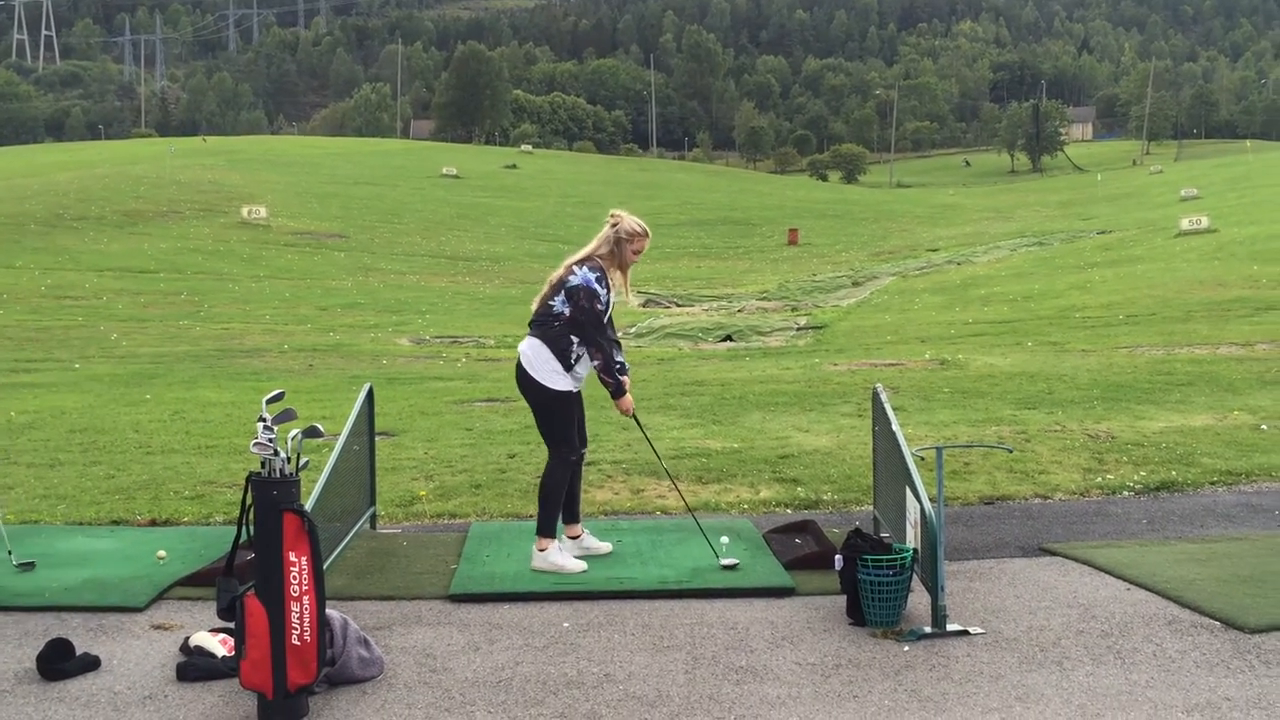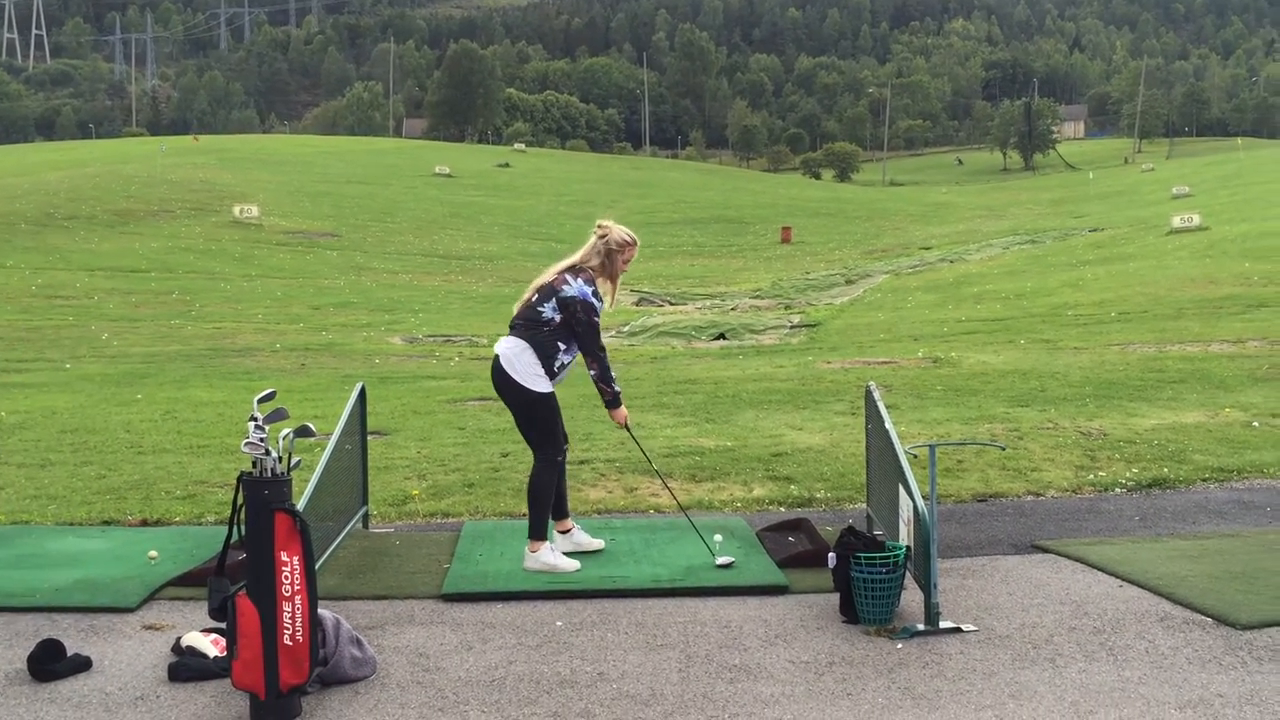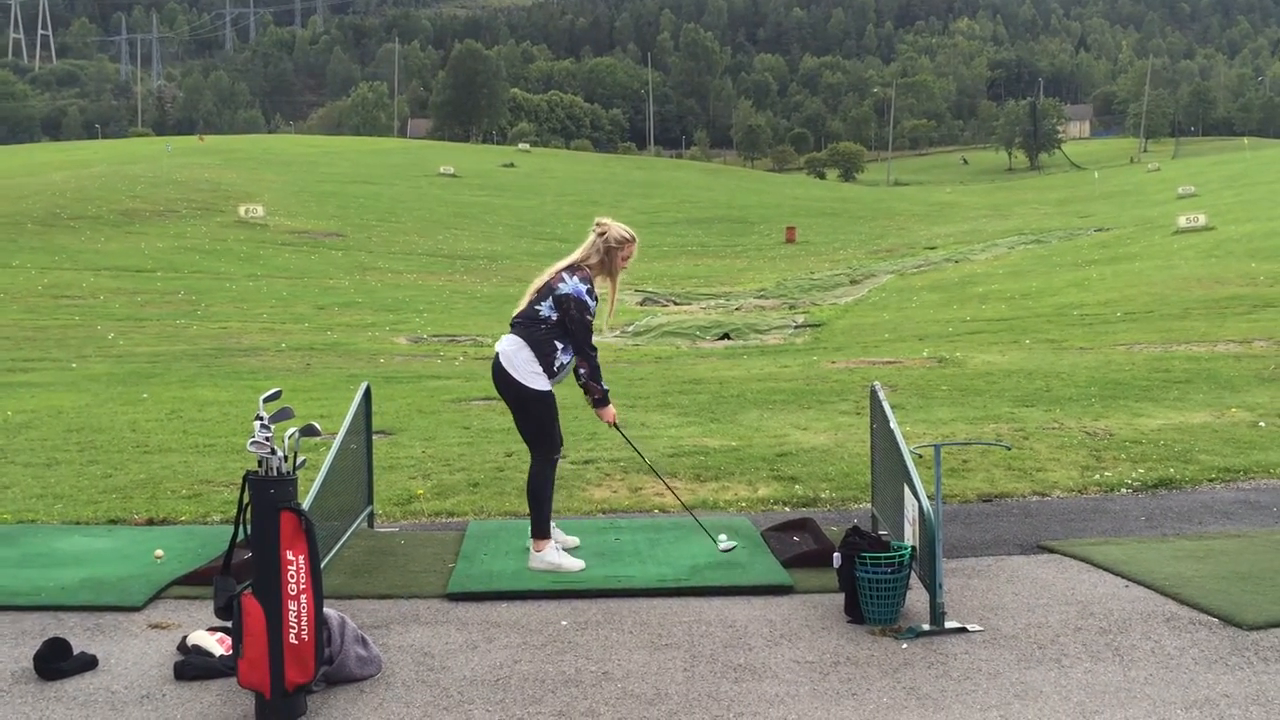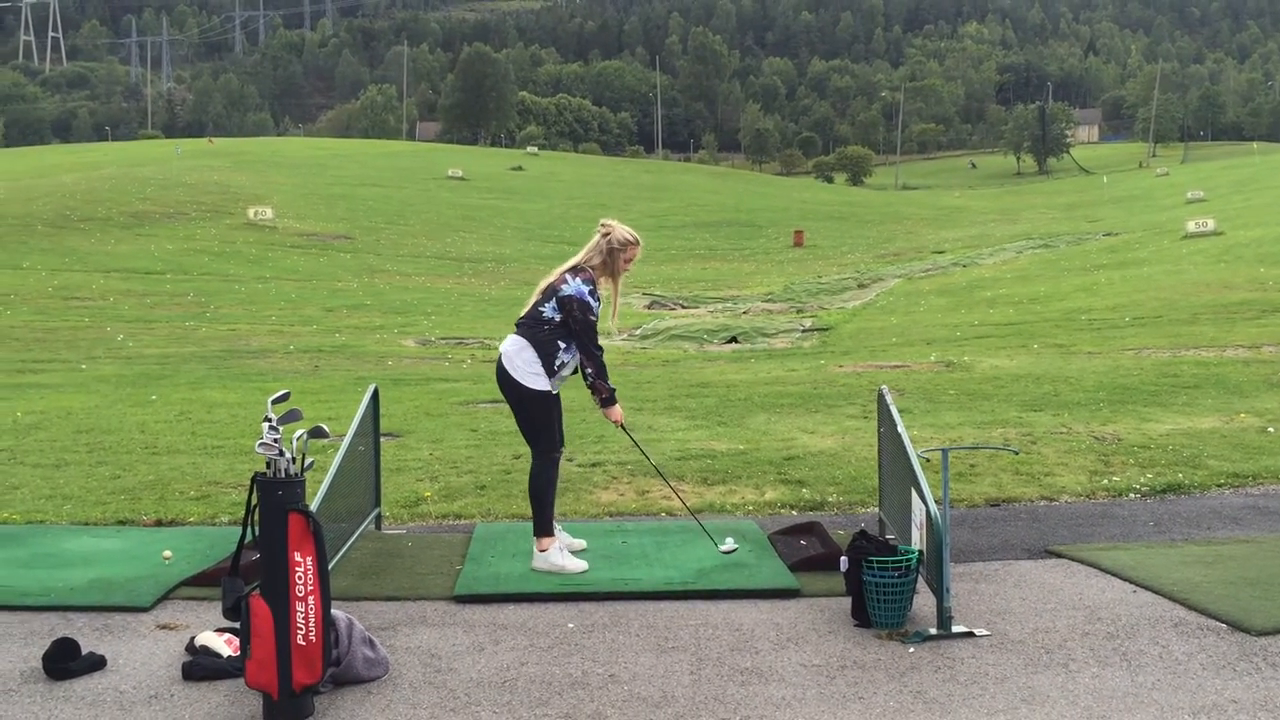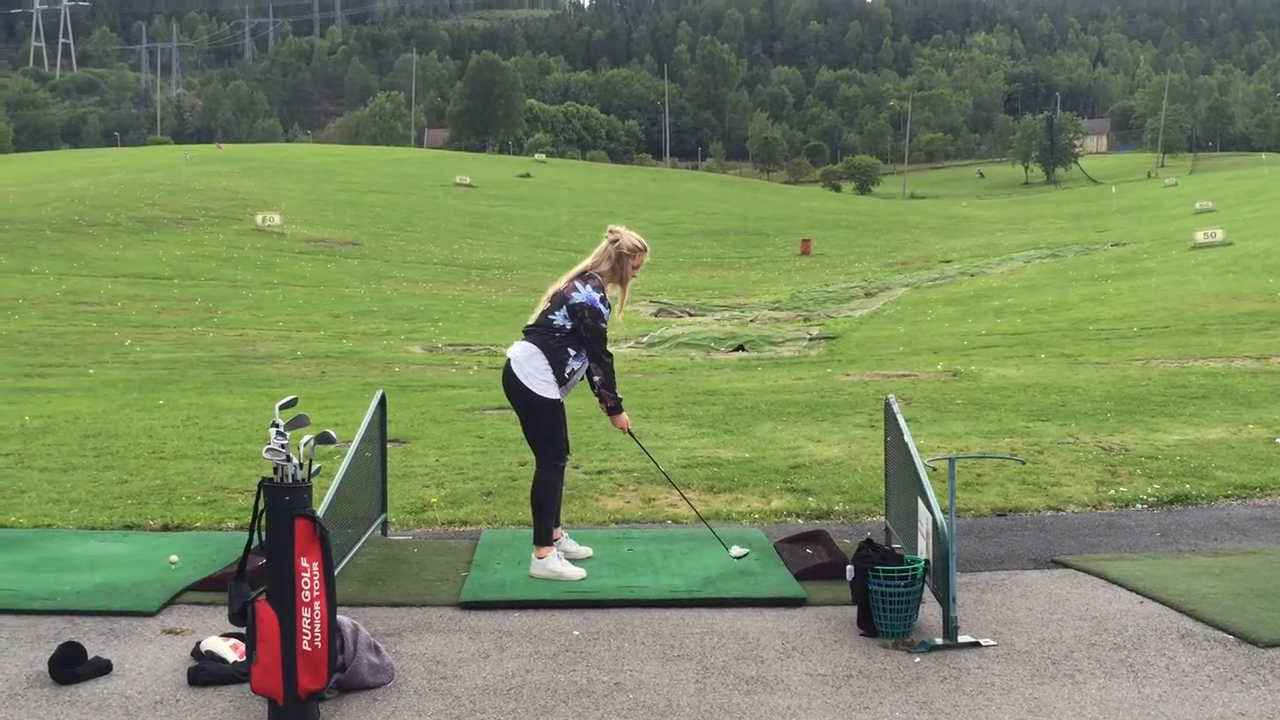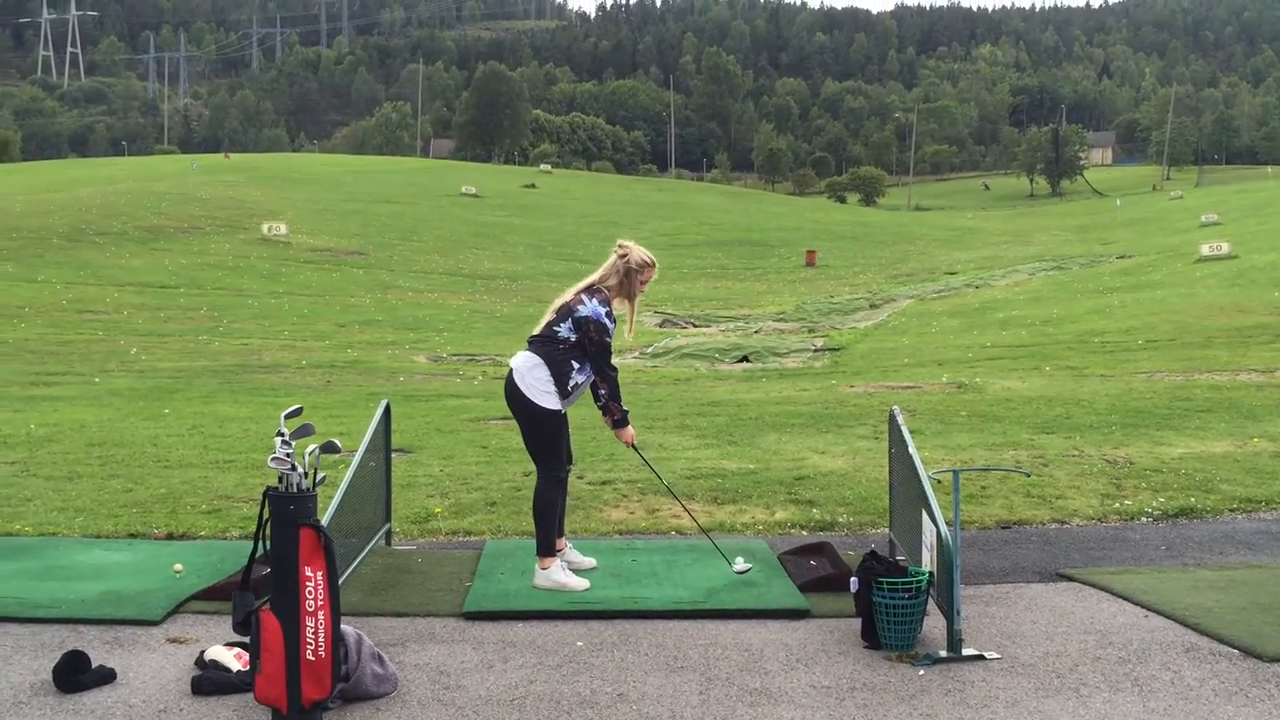
dt=0.3s
person 1, frame 1
left shoulder: (597, 275)
right shoulder: (590, 278)
left elbow: (605, 332)
right elbow: (594, 340)
left wrist: (621, 373)
right wrist: (617, 391)
left hip: (560, 372)
right hip: (544, 371)
left knee: (575, 450)
right knee: (563, 453)
left ankle: (574, 534)
right ankle: (545, 547)
person 1, frame 2
left shoulder: (574, 278)
right shoulder: (583, 290)
left elbow: (586, 346)
right elbow: (592, 351)
left wrist: (610, 391)
right wrist: (613, 402)
left hip: (516, 367)
right hip: (523, 372)
left knee: (557, 446)
right knee: (548, 453)
left ankle: (565, 531)
right ankle: (537, 548)
person 1, frame 3
left shoulder: (573, 277)
right shoulder: (578, 288)
left elbow: (576, 345)
right elbow: (584, 350)
left wrist: (592, 392)
right wrist: (601, 401)
left hip: (519, 367)
right hip: (522, 371)
left knee: (551, 448)
right knee: (545, 453)
left ankle: (543, 529)
right ankle: (541, 549)
person 1, frame 4
left shoulder: (578, 279)
right shoulder: (579, 288)
left elbow: (580, 346)
right elbow: (589, 349)
left wrist: (598, 391)
right wrist: (608, 399)
left hip: (533, 370)
right hip: (524, 371)
left knee: (553, 449)
right knee: (545, 453)
left ankle: (548, 530)
right ankle: (544, 548)
person 1, frame 5
left shoulder: (586, 286)
right shoulder: (591, 295)
left elbow: (588, 353)
right elbow: (599, 355)
left wrist: (604, 398)
right wrist: (614, 407)
left hip: (532, 376)
right hip: (533, 379)
left knee: (558, 457)
right knee: (550, 461)
left ankle: (554, 537)
right ankle: (543, 556)
person 1, frame 6
left shoulder: (592, 299)
right shoulder: (596, 309)
left elbow: (593, 366)
right elbow: (603, 369)
left wrist: (608, 411)
right wrist: (620, 420)
left hip: (538, 386)
right hip: (535, 389)
left knee: (561, 467)
right knee: (551, 471)
left ankle: (559, 547)
right ankle: (546, 566)
